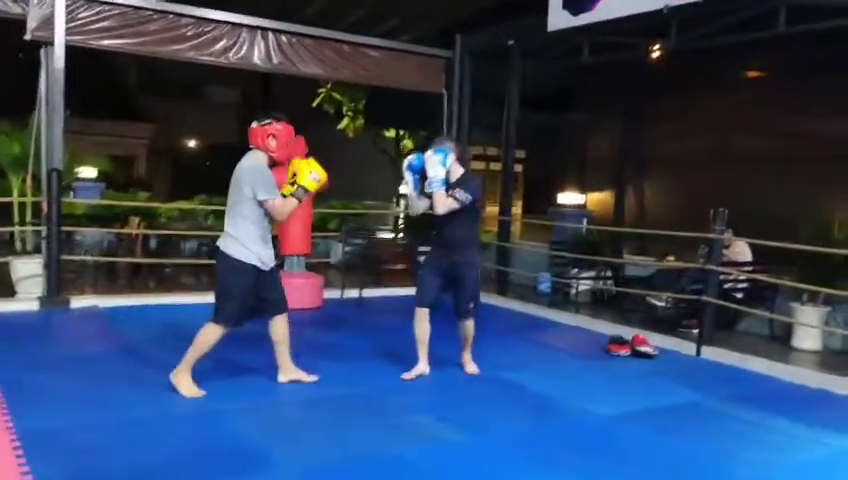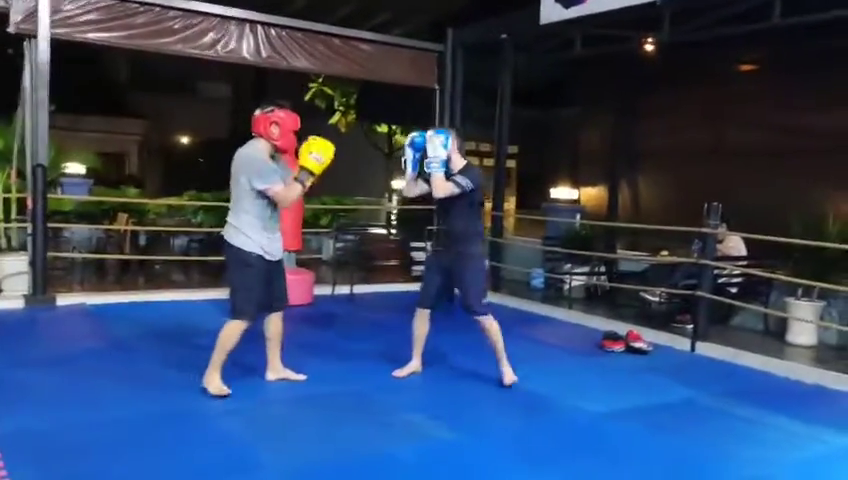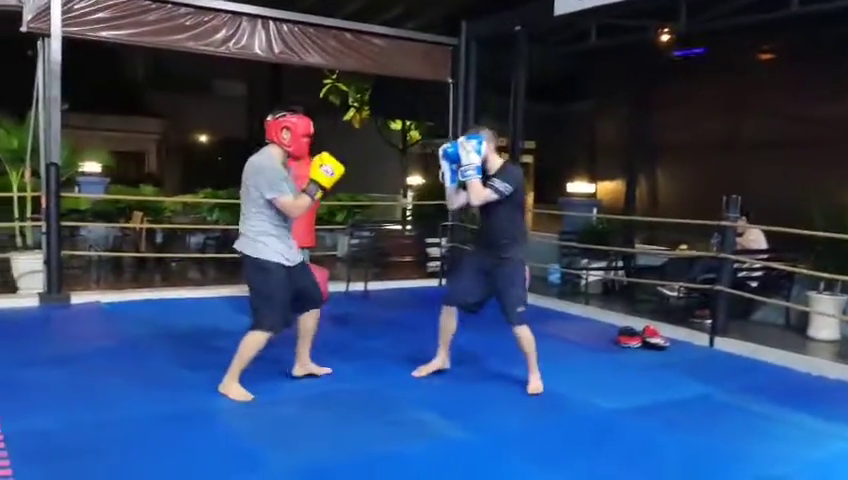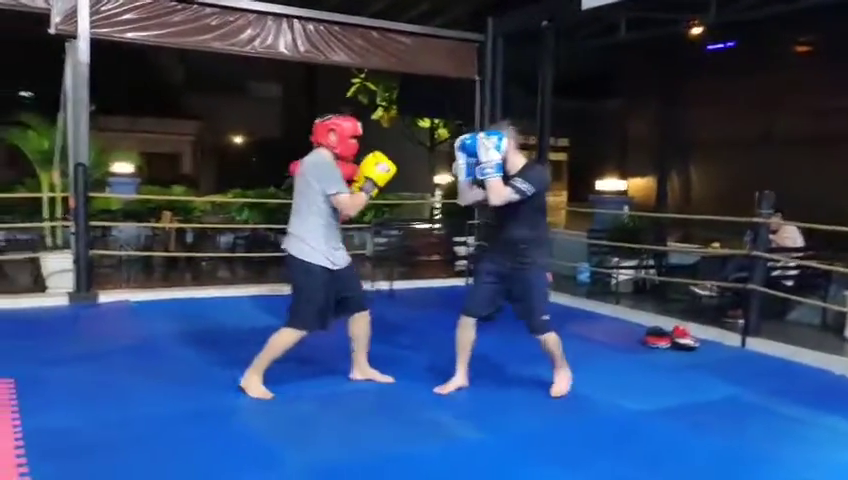
dt=0.3s
person 1, frame 1
left shoulder: (255, 166)
right shoulder: (256, 168)
left elbow: (274, 204)
right elbow: (280, 213)
left wrist: (294, 185)
right wrist: (304, 188)
left hip: (259, 256)
right hip: (240, 257)
left knee: (279, 310)
right knee: (225, 319)
left ankle: (286, 369)
right ankle: (182, 372)
person 1, frame 2
left shoulder: (271, 158)
right shoulder: (252, 157)
left elbow: (289, 185)
right elbow: (285, 199)
left wrist: (308, 168)
right wrist: (309, 170)
left hip: (268, 247)
right hip: (246, 248)
left knee: (276, 308)
right knee: (244, 315)
left ankle: (275, 367)
right ankle: (213, 373)
person 1, frame 3
left shoulder: (276, 164)
right shoulder: (264, 165)
left elbow: (292, 203)
right elbow: (293, 210)
left wrist: (316, 183)
right wrist: (317, 184)
left hip: (285, 253)
right hip: (264, 257)
left knee: (312, 302)
right knee: (267, 325)
left ankle: (302, 362)
right ankle: (229, 380)
person 1, frame 4
left shoulder: (325, 164)
right shoulder: (321, 163)
left elbow: (342, 207)
right elbow: (349, 209)
left wrist: (363, 181)
right wrist: (373, 183)
left hip: (332, 256)
right hip: (310, 258)
left knee: (360, 308)
right knee: (300, 326)
left ankle: (361, 368)
right ankle: (252, 375)
person 2, frame 1
left shoulder: (471, 183)
right shoulder: (439, 182)
left elbow: (441, 208)
right elbow: (415, 209)
left wrist: (435, 176)
right wrist: (412, 179)
left hip: (465, 258)
right hip: (437, 255)
left knee: (465, 313)
right knee: (421, 308)
left ankle: (466, 355)
right ankle: (422, 363)
person 2, frame 2
left shoulder: (472, 173)
right shoulder: (441, 172)
left elbow: (439, 192)
right elbow: (410, 191)
left wrist: (435, 158)
right wrist: (412, 157)
left hip: (469, 253)
right hip: (442, 251)
left knee: (479, 312)
right knee: (423, 307)
left ankle: (505, 365)
right ankle: (415, 361)
person 2, frame 3
left shoulder: (512, 174)
right shoulder: (480, 175)
left elbow: (477, 199)
right elbow: (453, 203)
left wrist: (469, 164)
right wrist: (449, 169)
left hip: (510, 258)
right hip: (482, 254)
left knee: (517, 322)
right knee: (450, 303)
left ankle: (534, 374)
right ankle: (441, 358)
person 2, frame 4
left shoulder: (536, 173)
right shoulder: (498, 174)
left elbow: (497, 198)
right elbow: (465, 198)
left wrist: (488, 161)
right wrist: (464, 163)
left hip: (529, 264)
right hip: (496, 259)
left knee: (540, 329)
right knee: (468, 315)
left ankle: (562, 370)
right ankle: (460, 376)
